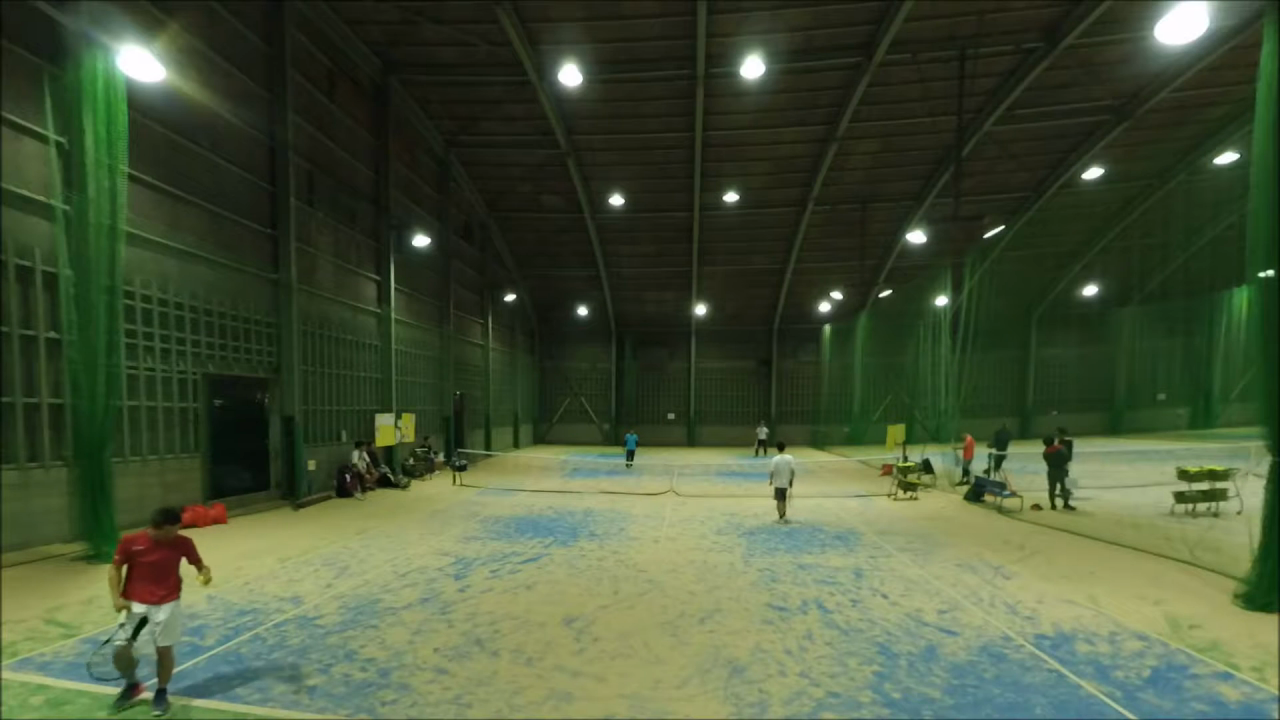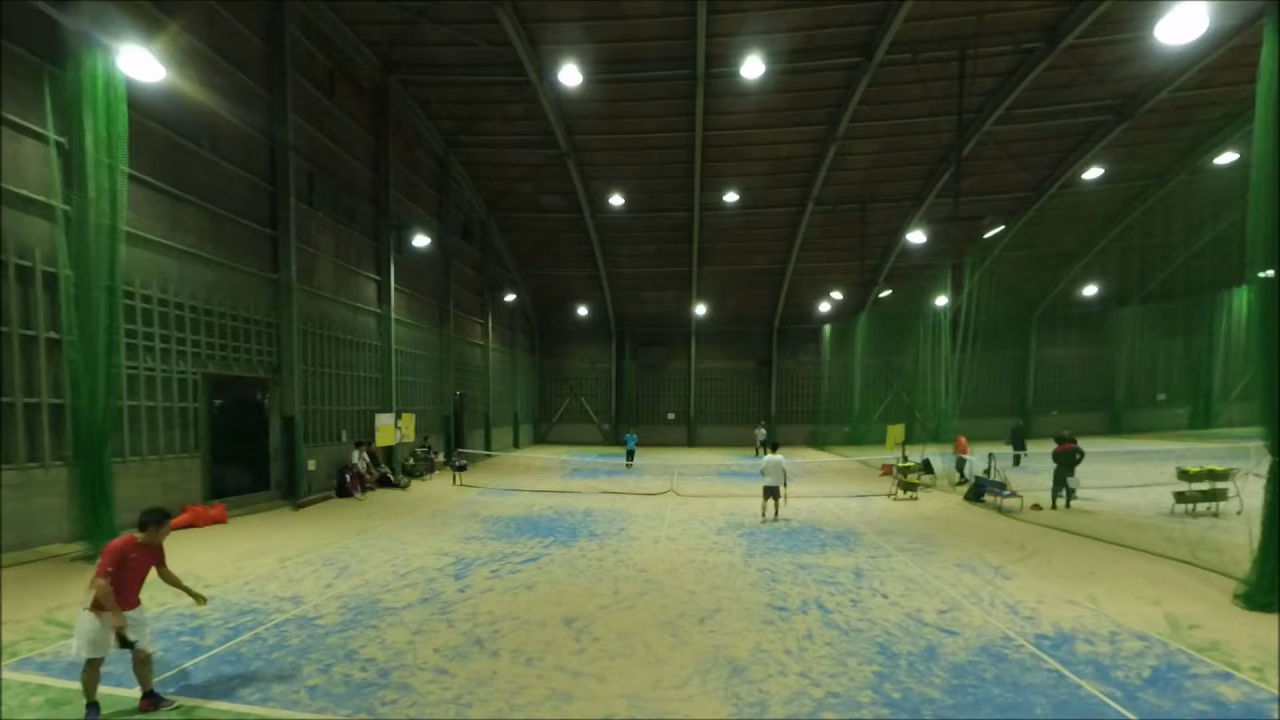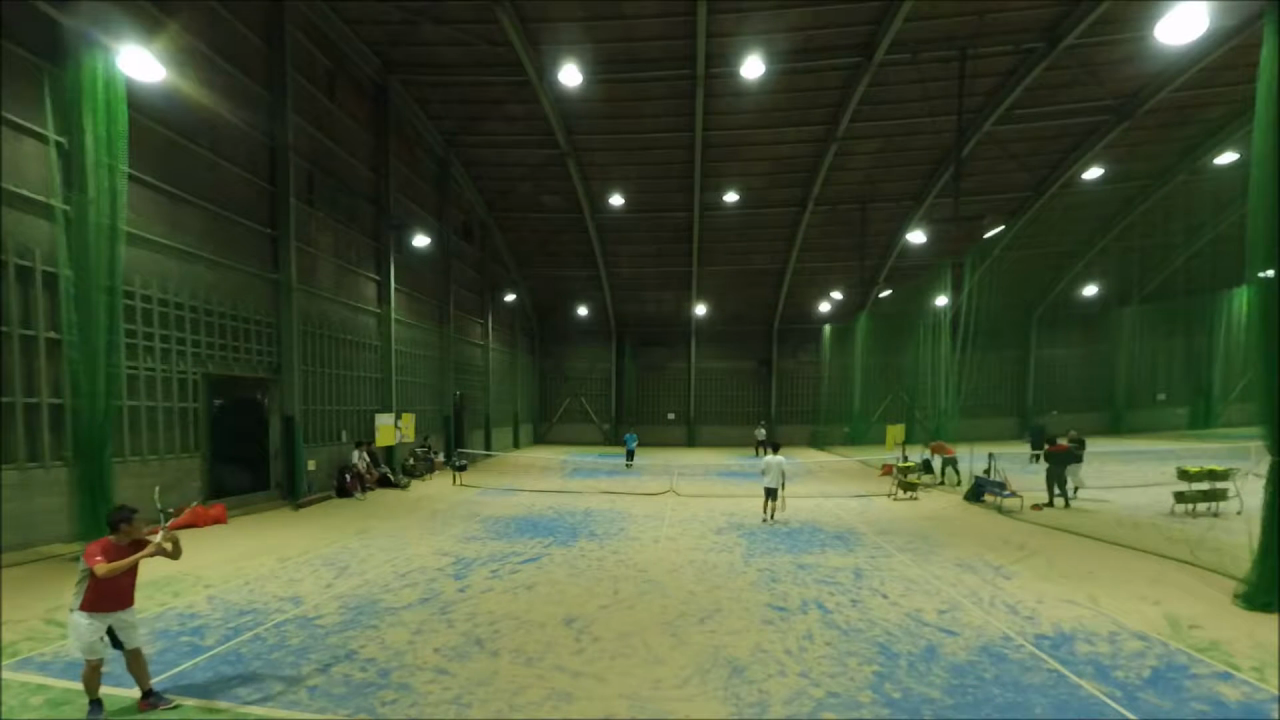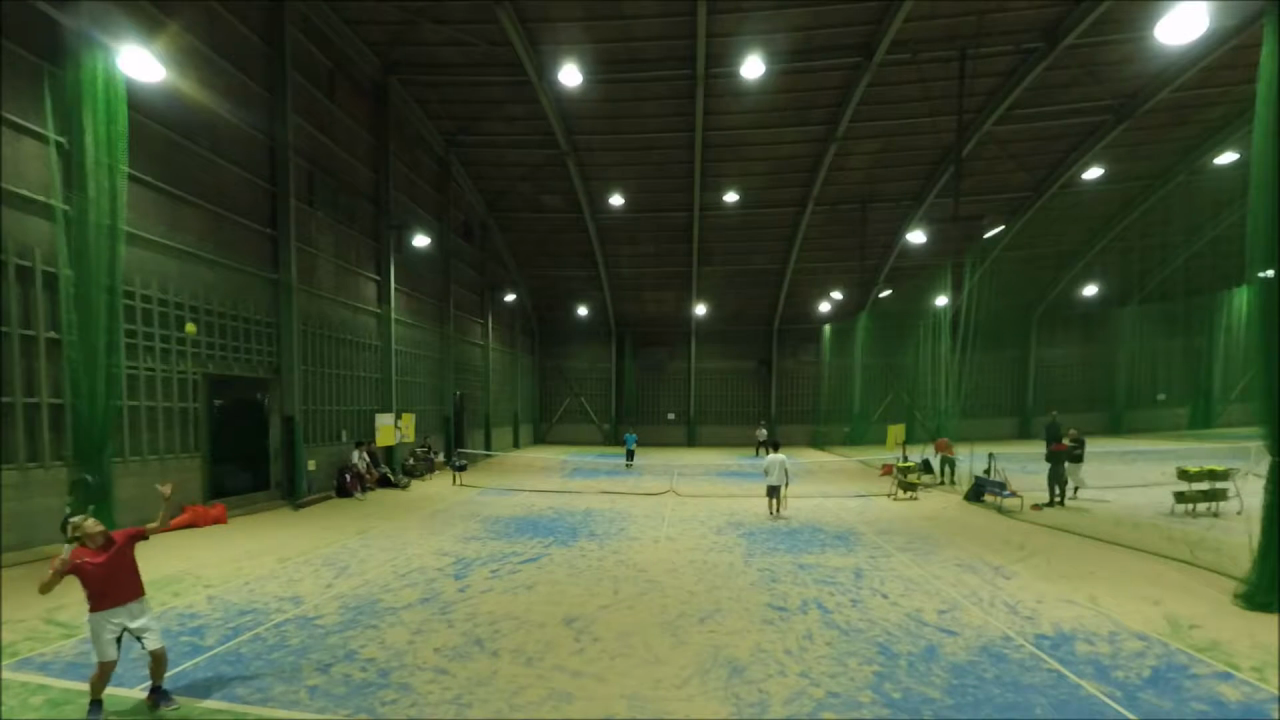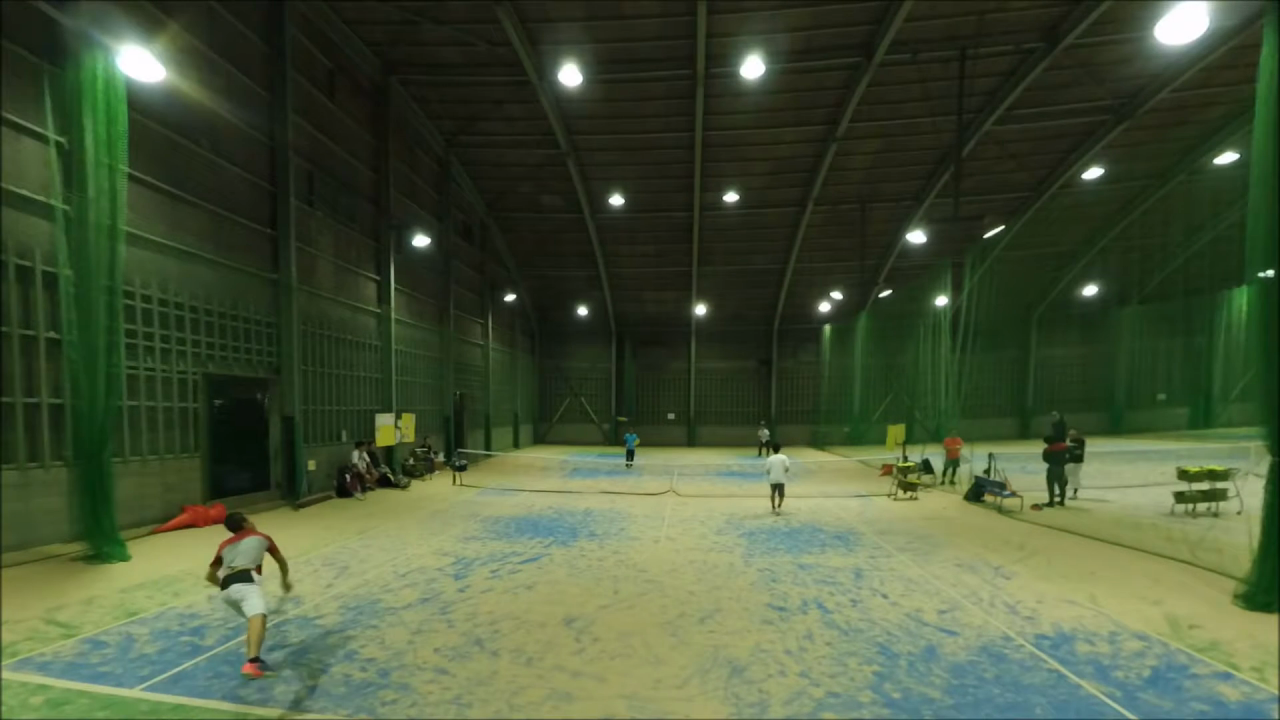
dt=1s
person 1, frame 1
left shoulder: (183, 543)
right shoulder: (130, 542)
left elbow: (199, 564)
right elbow: (115, 568)
left wrist: (204, 573)
right wrist: (116, 597)
left hip: (166, 604)
right hip: (134, 603)
left knee: (164, 649)
right knee: (121, 650)
left ankle: (161, 693)
right ankle: (132, 685)
person 1, frame 2
left shoulder: (155, 547)
right shoulder: (117, 548)
left elbow: (163, 572)
right elbow: (100, 583)
left wrist: (190, 591)
right wrist: (115, 615)
left hip: (130, 608)
right hip: (101, 611)
left knee: (142, 652)
right knee: (93, 661)
left ankle: (148, 696)
person 1, frame 3
left shoulder: (138, 544)
right shoulder: (96, 549)
left elbow: (174, 556)
right elbow: (103, 572)
left wrist: (174, 543)
right wrist: (142, 555)
left hip: (122, 610)
right hip: (89, 614)
left knee: (134, 652)
right knee: (94, 662)
left ankle: (148, 695)
person 1, frame 4
left shoulder: (124, 538)
right shoulder: (74, 559)
left elbow: (160, 524)
right elbow: (44, 589)
left wrist: (166, 500)
right wrist: (57, 569)
left hip: (136, 606)
right hip: (104, 615)
left knee: (158, 651)
right knee: (107, 664)
left ankle: (156, 691)
person 1, frame 5
left shoulder: (224, 546)
right shoulder: (260, 537)
left elbow: (210, 575)
right elbow: (281, 561)
right wrist: (286, 582)
left hip: (227, 588)
right hip: (244, 583)
left knee: (255, 620)
right knee: (257, 619)
left ankle: (253, 660)
right ankle: (252, 662)
